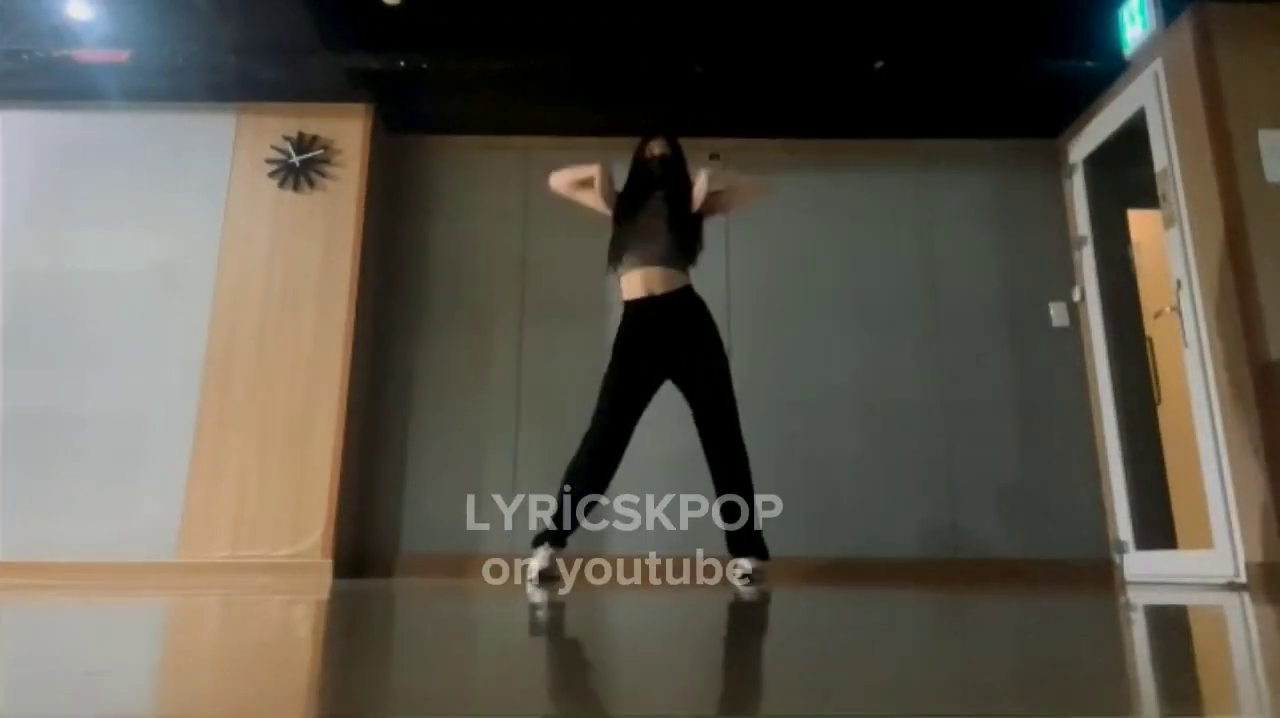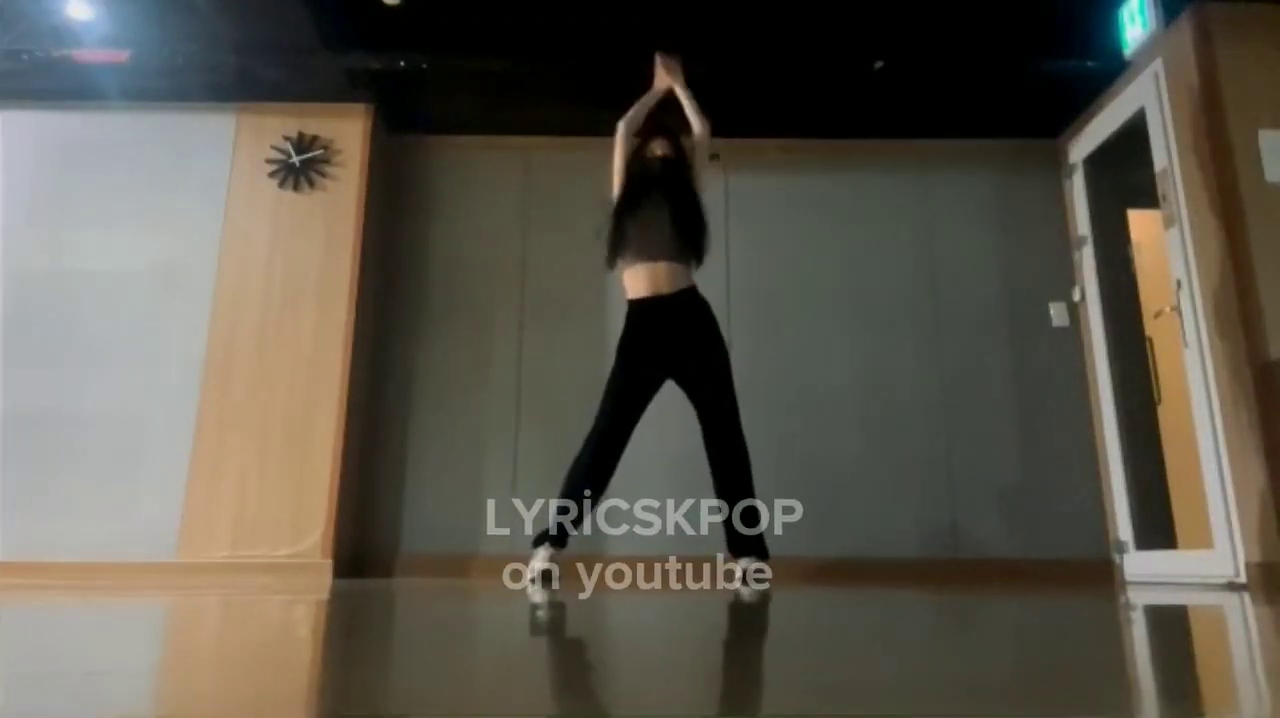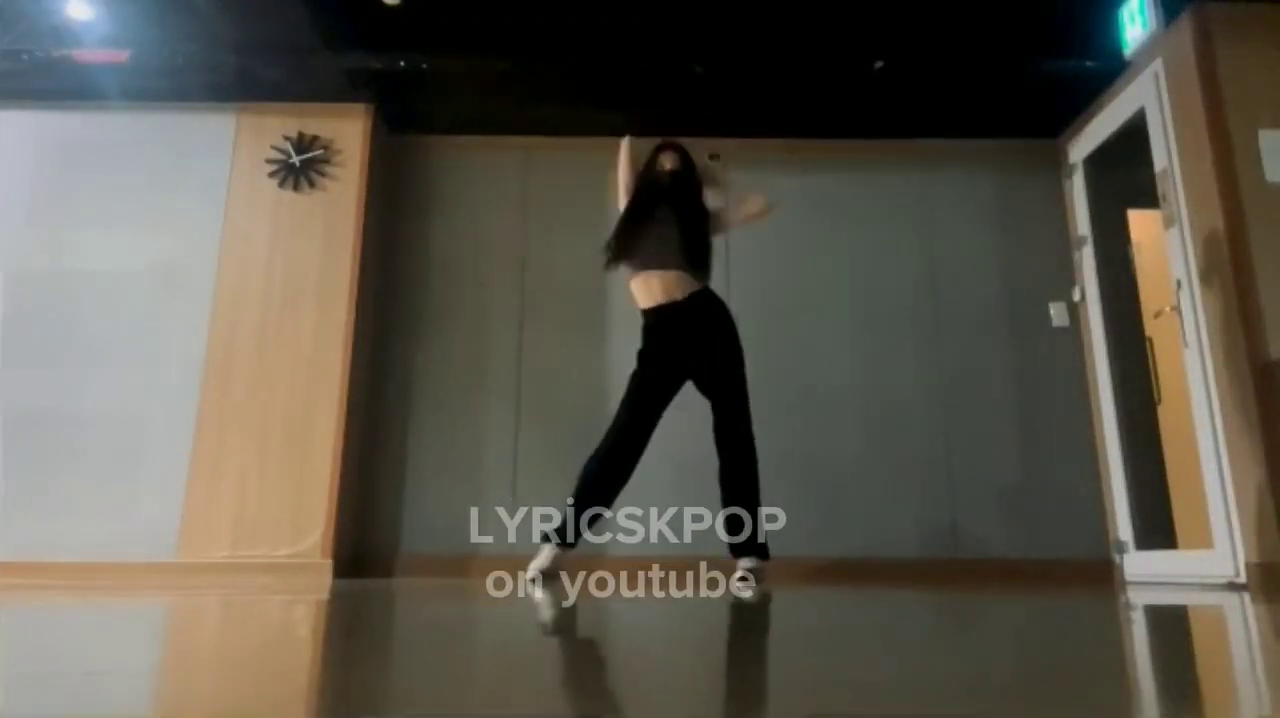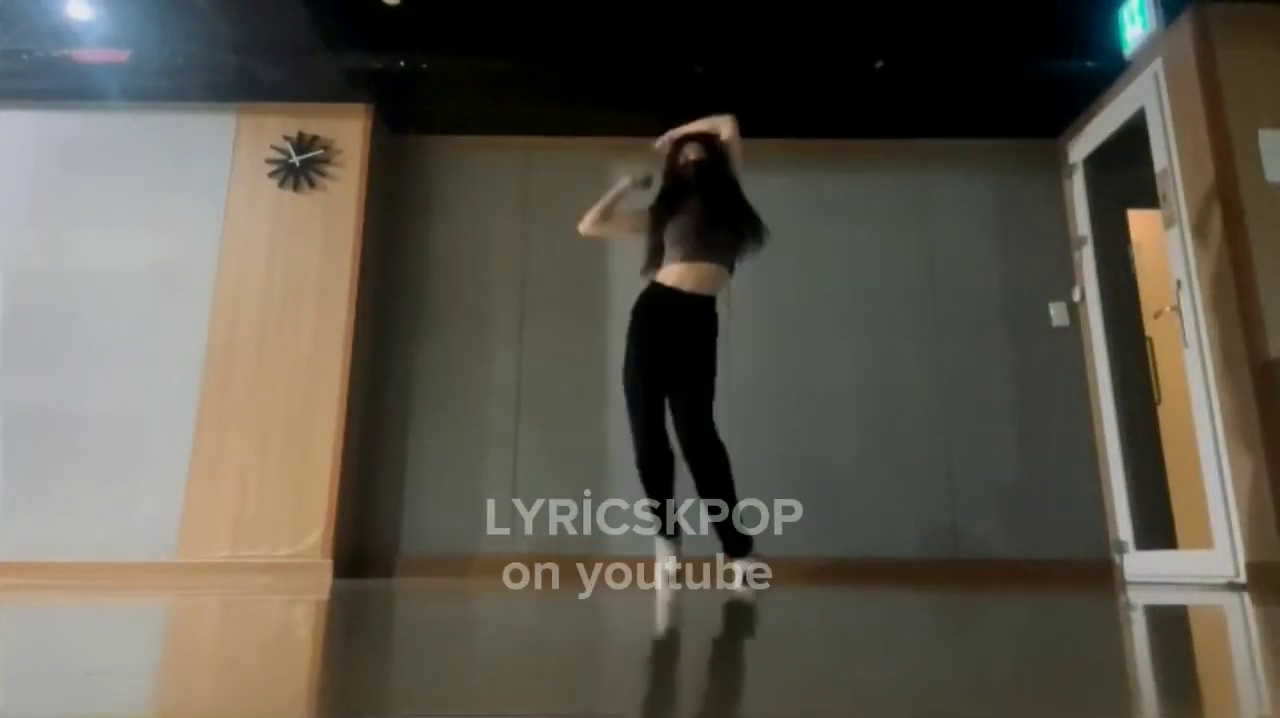
dt=0.3s
person 1, frame 1
left shoulder: (690, 204)
right shoulder: (619, 204)
left elbow: (750, 190)
right elbow: (559, 181)
left wrist: (704, 186)
right wrist: (597, 174)
left hip: (689, 324)
right hip: (637, 333)
left knee: (724, 438)
right knee: (601, 439)
left ankle: (748, 553)
right ankle: (550, 543)
person 1, frame 2
left shoulder: (683, 195)
right shoulder: (627, 194)
left elbow: (702, 134)
right elbow: (624, 131)
left wrist: (678, 86)
right wrist: (657, 90)
left hip: (692, 322)
right hip: (641, 327)
left knee: (725, 435)
right knee: (605, 436)
left ankle: (747, 549)
right ankle: (550, 541)
person 1, frame 3
left shoulder: (700, 216)
right shoulder: (636, 211)
left elbow: (761, 204)
right elbow: (628, 146)
left wrist: (703, 188)
right wrist: (665, 152)
left hip: (708, 324)
right hip: (660, 335)
left knee: (735, 437)
right knee: (624, 437)
left ankle: (748, 554)
right ankle: (559, 541)
person 1, frame 4
left shoulder: (726, 199)
right shoulder: (662, 209)
left elbow: (728, 126)
right elbow: (588, 227)
left wrist: (680, 132)
right wrist: (625, 186)
left hip: (697, 321)
right hip: (654, 313)
left knee: (696, 429)
right knee: (646, 423)
left ankle: (738, 548)
right ankle: (666, 533)
